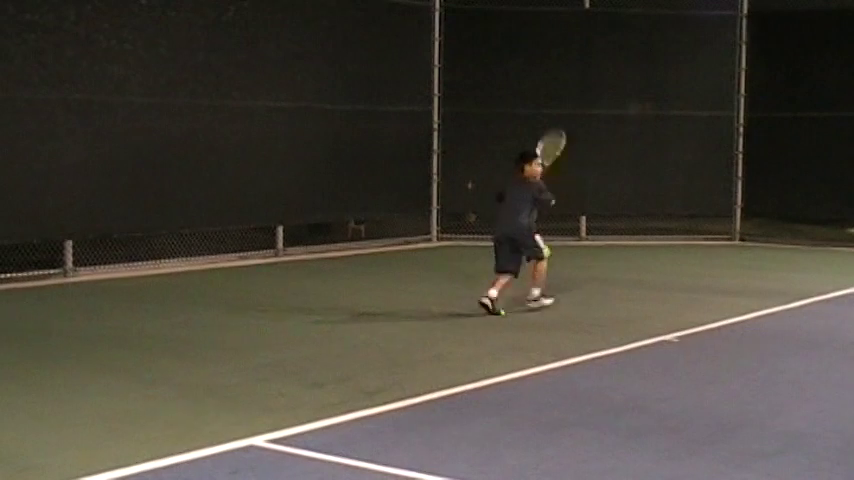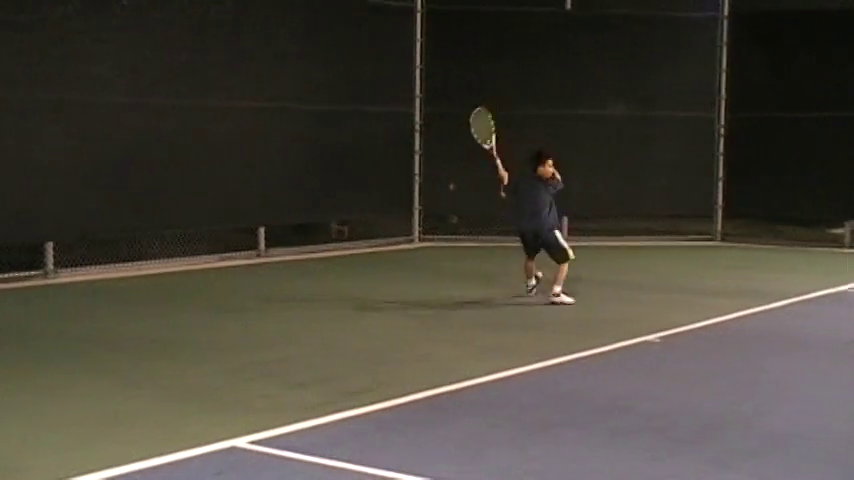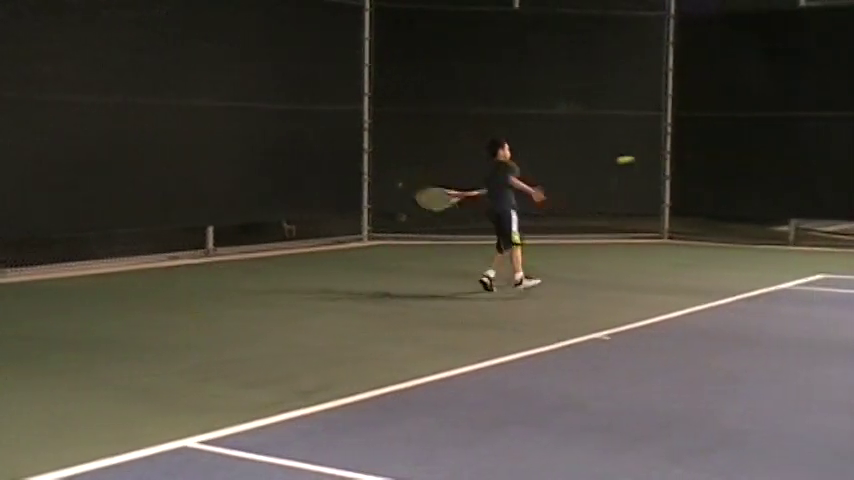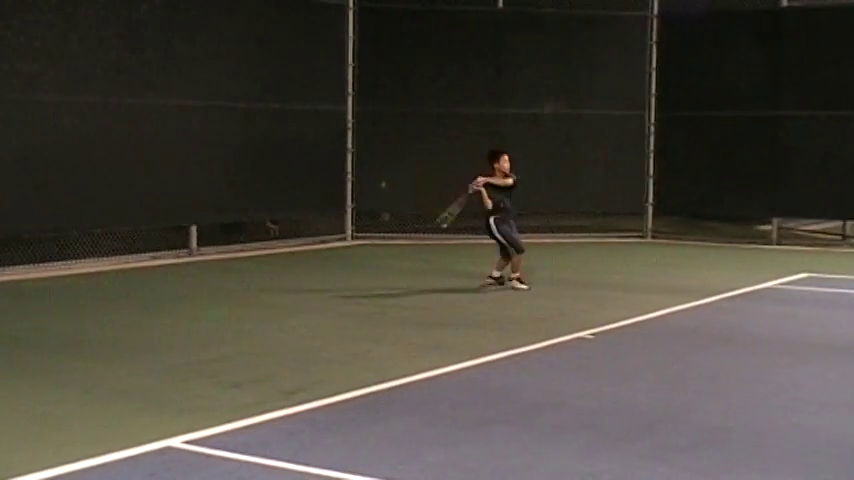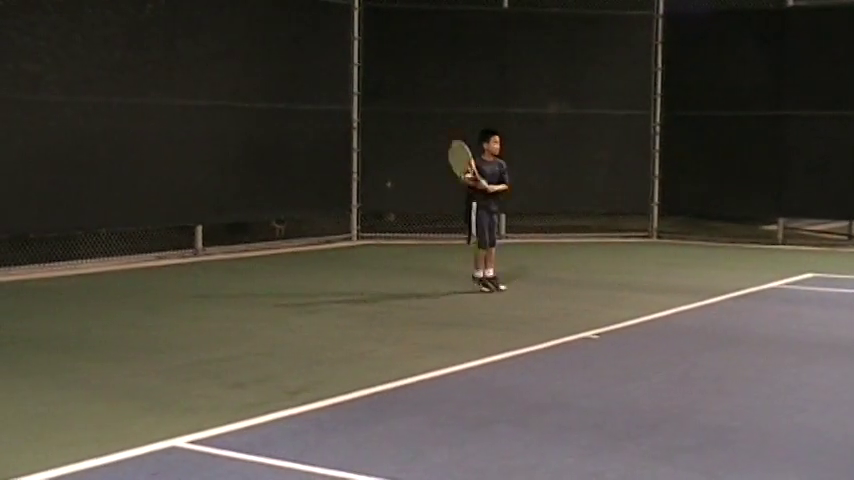
dt=0.4s
person 1, frame 1
left shoulder: (511, 185)
right shoulder: (537, 185)
left elbow: (500, 198)
right elbow: (550, 202)
left hip: (501, 231)
right hip: (521, 230)
left knee: (506, 271)
right knee: (541, 256)
left ankle: (490, 297)
right ankle: (535, 295)
person 1, frame 2
left shoulder: (521, 180)
right shoulder: (549, 184)
left elbow: (506, 192)
right elbow: (558, 180)
left wrist: (504, 177)
left hip: (525, 228)
right hip: (545, 227)
left knee: (530, 256)
right knee: (565, 258)
left ankle: (531, 284)
right ankle: (556, 292)
person 1, frame 3
left shoulder: (493, 167)
right shoulder: (507, 166)
left elbow: (488, 190)
right elbow: (512, 181)
left wrist: (465, 194)
right wrist: (531, 191)
left hip: (496, 210)
right hip: (506, 209)
left knee: (503, 245)
right knee: (515, 243)
left ankle: (488, 276)
right ankle: (519, 278)
person 1, frame 4
left shoulder: (508, 179)
right shoulder: (484, 184)
left elbow: (509, 182)
right elbow: (489, 207)
left wrist: (487, 180)
right wrist: (482, 190)
left hip: (508, 221)
right hip: (495, 222)
left knee: (509, 253)
right knee: (518, 249)
left ankle: (495, 275)
right ankle: (515, 278)
person 1, frame 5
left shoulder: (501, 164)
right shoulder: (476, 163)
left elbow: (505, 185)
right elbow: (465, 179)
left wrist: (493, 187)
right wrist: (476, 184)
left hip: (492, 207)
right hip: (477, 206)
left knee: (491, 243)
right knee: (482, 243)
left ankle: (490, 275)
right ankle: (478, 276)
